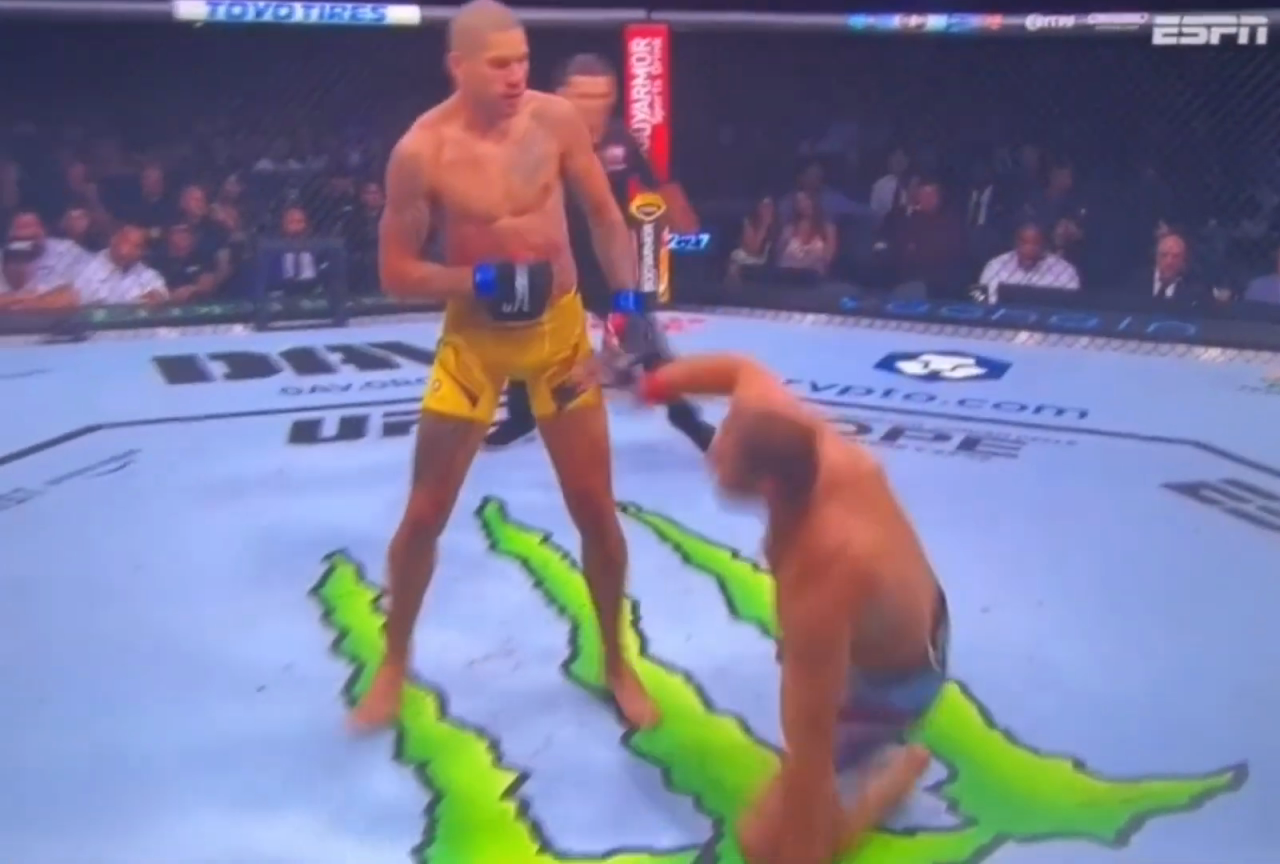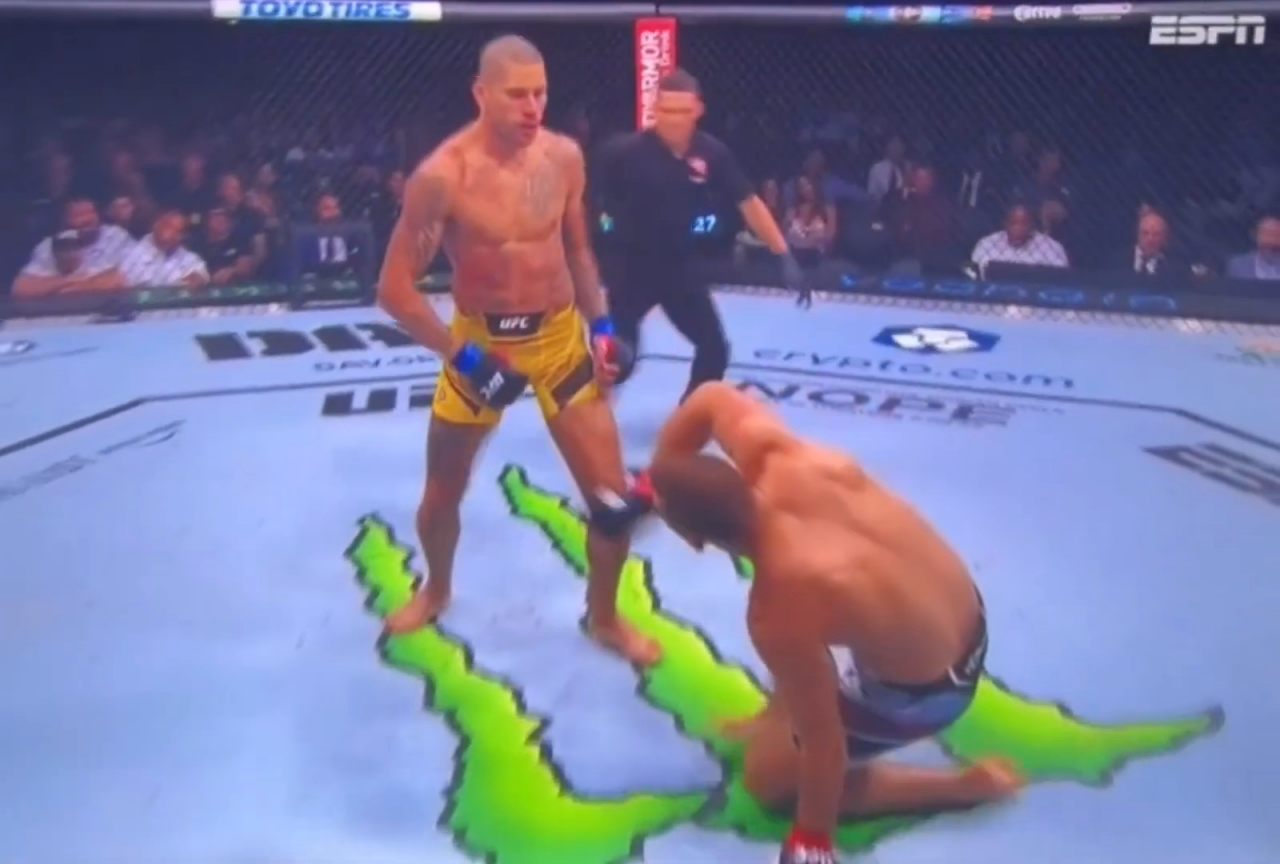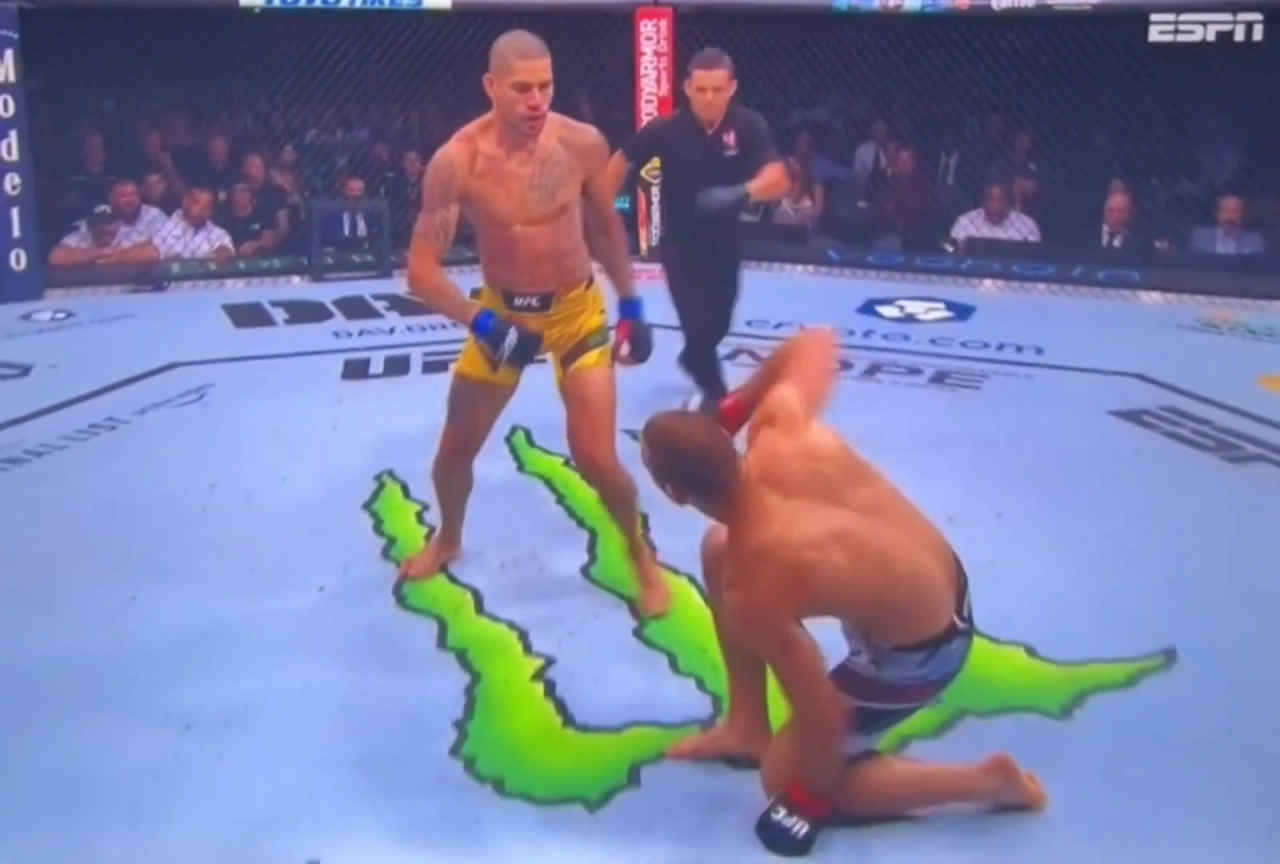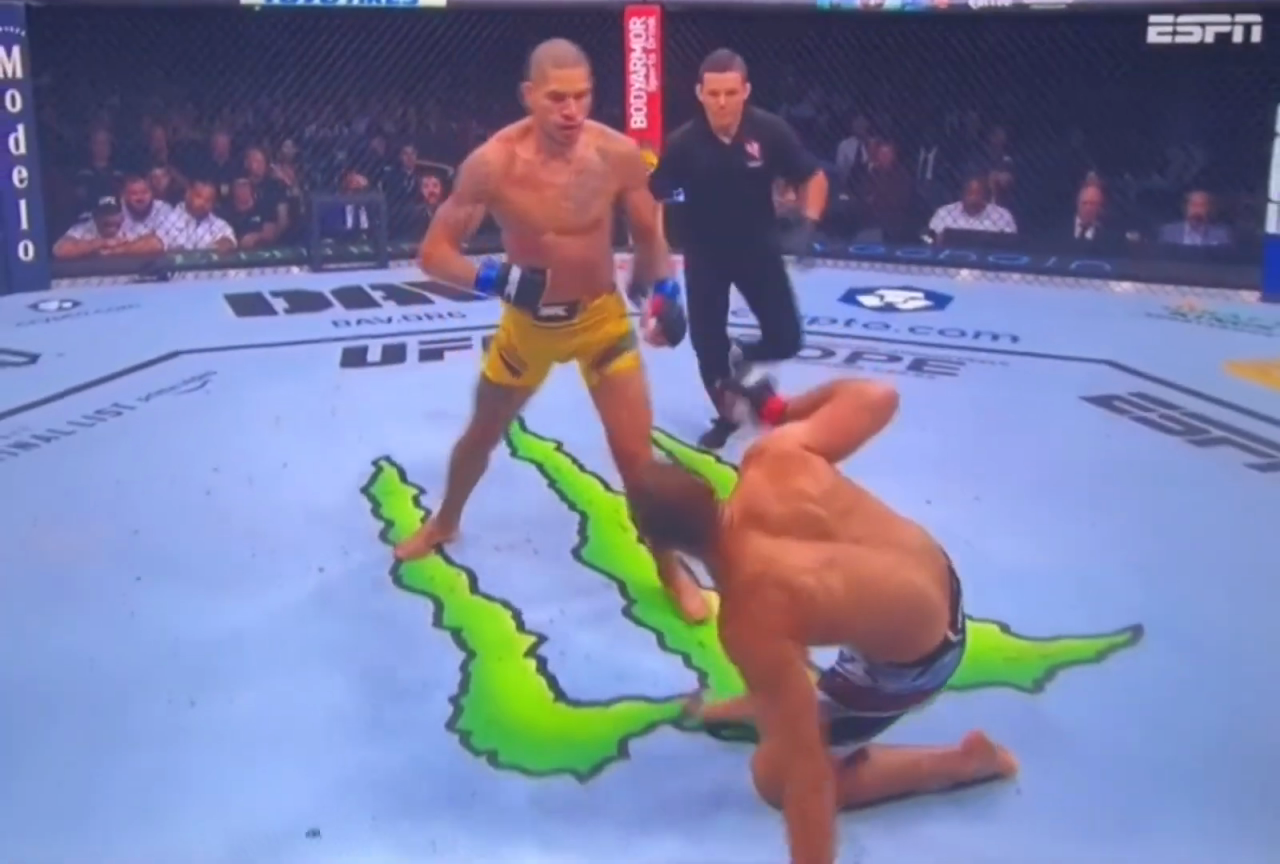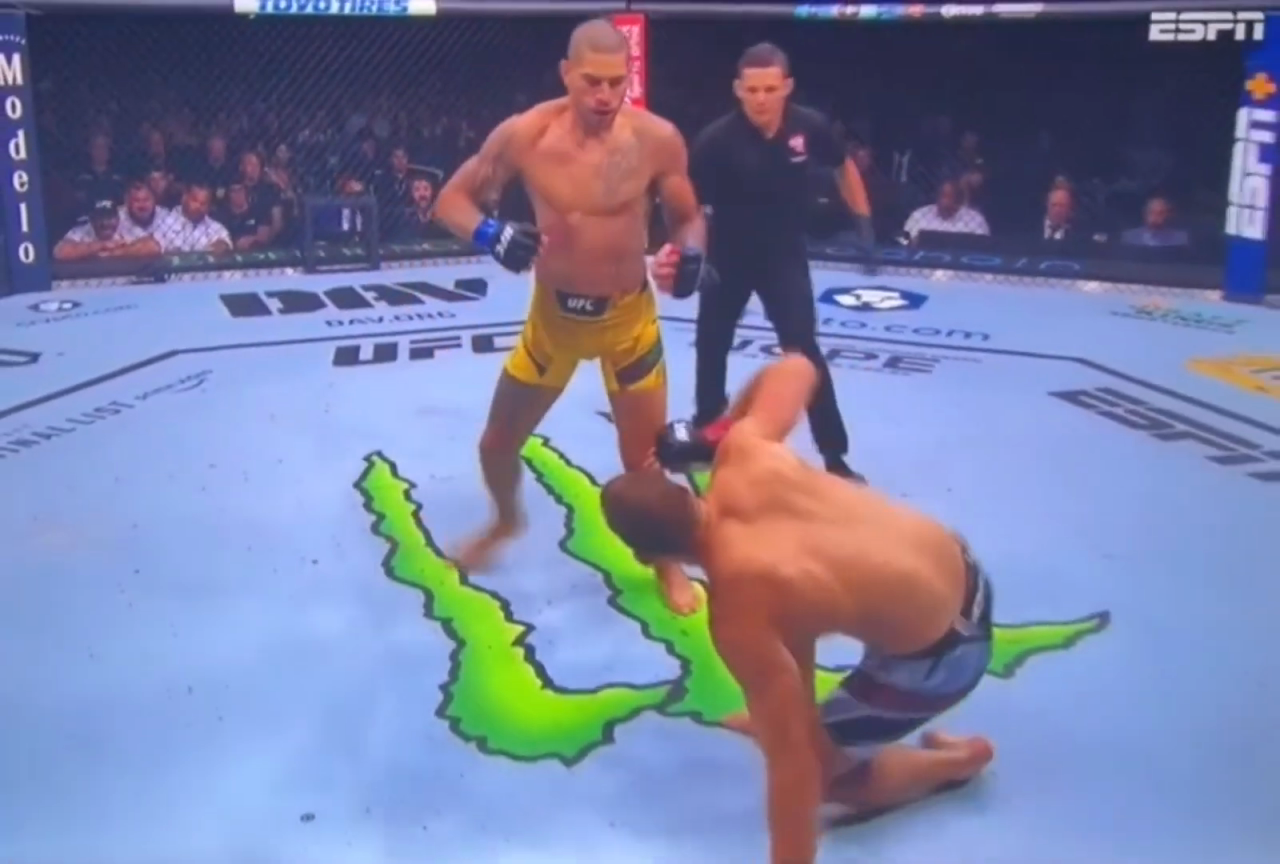
dt=0.4s
person 1, frame 1
left shoulder: (557, 118)
right shoulder: (421, 152)
left elbow: (604, 215)
right elbow: (397, 272)
left wrist: (628, 301)
right wrist: (486, 282)
left hip: (560, 327)
right hip: (476, 334)
left knee: (596, 511)
right knee: (424, 517)
left ankle: (615, 663)
right ankle: (395, 660)
person 1, frame 2
left shoulder: (565, 158)
right shoulder: (442, 176)
right elbow: (396, 289)
left wrist: (599, 326)
right wrist: (464, 360)
left hip: (559, 339)
right hip: (480, 343)
left knee: (612, 496)
right knee: (439, 500)
left ankle: (604, 615)
right ankle: (436, 588)
person 1, frame 3
left shoulder: (583, 143)
right shoulder: (457, 161)
right elbow: (421, 272)
left wrist: (630, 306)
right wrist: (488, 326)
left hip: (576, 310)
right hip: (502, 313)
left knee: (596, 458)
right knee: (455, 450)
left ankle: (639, 551)
right ankle: (448, 538)
person 1, frame 4
left shoulder: (620, 155)
right shoulder: (493, 162)
left elbow: (649, 234)
right elbow: (432, 252)
left wrist: (665, 291)
right wrist: (493, 278)
left hip: (601, 318)
right hip: (528, 319)
left knee: (636, 458)
right knee: (478, 438)
left ankle: (673, 569)
right ankle: (445, 521)
person 1, frame 5
left shoulder: (658, 140)
right shoulder: (523, 135)
left elbow: (688, 219)
right elbow: (451, 197)
left wrist: (688, 254)
right wrist: (490, 235)
left hip: (629, 318)
right hip: (552, 314)
left knee: (643, 467)
right knee: (497, 444)
left ankle: (665, 561)
right ankle: (506, 520)
person 2, frame 1
left shoulder: (818, 590)
right shoulder: (808, 440)
left elbow: (809, 746)
right elbow: (743, 372)
right wrist: (649, 384)
left hip: (896, 686)
right hip: (922, 610)
left ankle: (899, 770)
person 2, frame 2
left shoulder: (779, 611)
right shoulder: (777, 455)
left elbow: (824, 748)
right elbow: (712, 399)
right wrist: (651, 488)
left hip: (922, 692)
left knee: (768, 774)
left ankle: (968, 783)
right ankle: (778, 716)
person 2, frame 3
left shoulder: (754, 586)
right shoulder: (780, 425)
left elbow: (825, 714)
right elbow: (816, 342)
left wrist: (807, 798)
right wrist: (734, 407)
left hip: (917, 651)
right hip: (940, 573)
left knee: (783, 775)
right knee: (716, 549)
left ankle: (985, 780)
right ankle: (746, 727)
person 2, frame 4
left shoulder: (751, 621)
right shoulder: (775, 459)
left elbow: (808, 770)
right elbow: (878, 395)
right wrist: (780, 408)
left hip: (911, 664)
right hip: (938, 575)
left knee: (774, 777)
left ankle: (965, 759)
right ankle: (763, 700)
person 2, frame 5
left shoulder: (738, 613)
right shoulder: (744, 454)
left elbow: (792, 766)
right elbow: (796, 367)
right wrist: (713, 435)
left hip: (939, 653)
right hip: (961, 570)
left knee: (806, 774)
left ankle: (958, 760)
right ankle: (797, 715)
person 3, frame 1
left shoulder: (622, 143)
left elbow: (663, 191)
left wrist: (688, 236)
left hip: (606, 267)
left ankle: (687, 420)
right ankle: (520, 418)
person 3, frame 2
left shoulder: (712, 154)
right shoulder: (626, 150)
left elbow: (749, 204)
left wrist: (784, 255)
left hip: (679, 266)
right hip: (628, 269)
left knee: (714, 346)
person 3, frame 3
left shoulder: (748, 126)
right shoulder: (666, 129)
left elbow: (777, 178)
right elbow: (622, 161)
left wrist: (737, 194)
left hip: (723, 241)
right hip: (679, 242)
left knee: (716, 319)
right knee: (697, 321)
left ankle: (696, 362)
person 3, frame 4
left shoulder: (770, 131)
right shoulder: (683, 142)
left elbow: (815, 180)
right elbow: (654, 199)
left wrist: (806, 227)
left hip: (759, 248)
right hip: (705, 252)
left knee: (786, 336)
right knee: (708, 341)
left ankle: (747, 358)
right ankle: (726, 414)
person 3, frame 5
left shoulder: (811, 127)
right shoulder: (717, 140)
left elbow: (844, 168)
left wrist: (863, 222)
left hip: (785, 256)
right hip: (727, 258)
left knee: (804, 354)
right knee: (710, 343)
left ankle: (834, 457)
right ankle: (708, 422)
